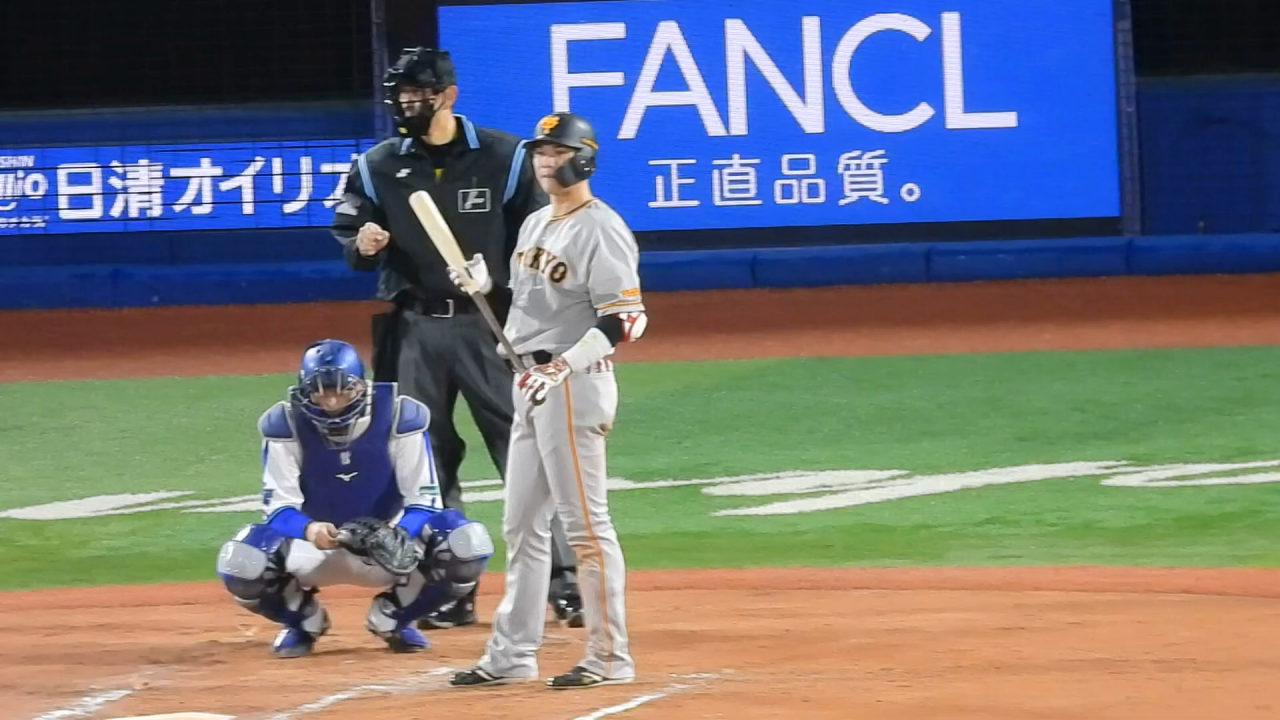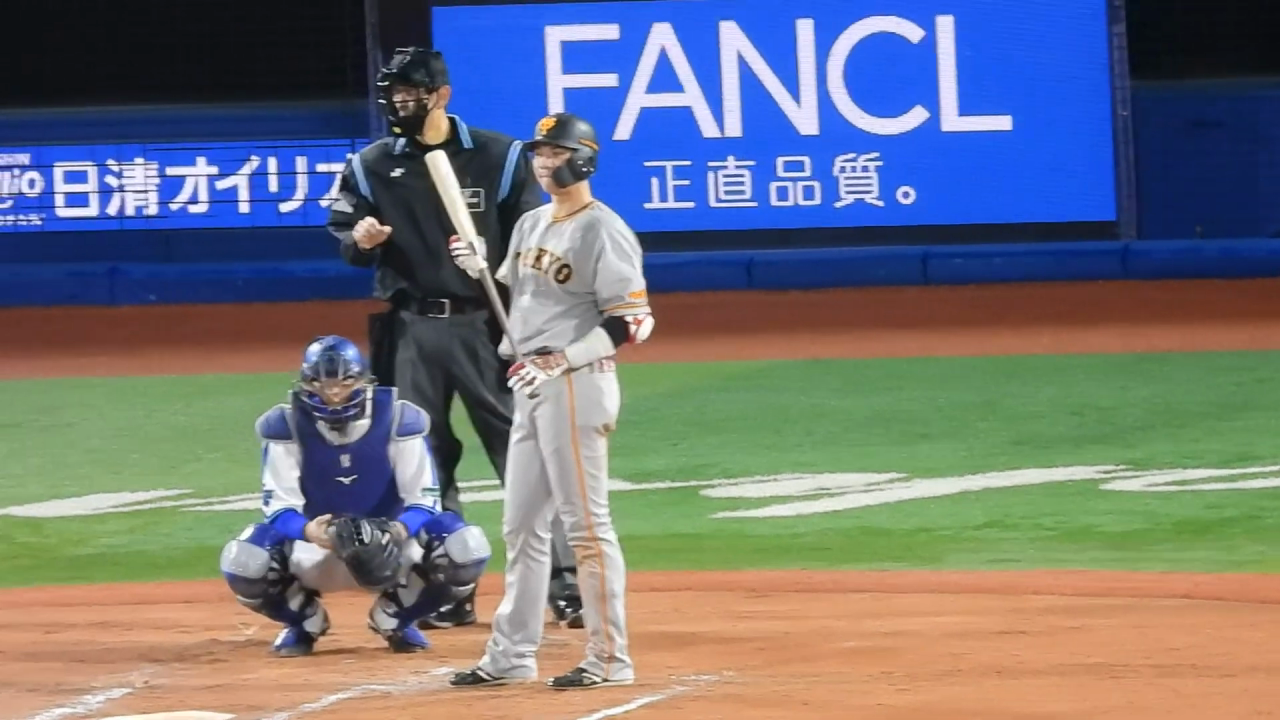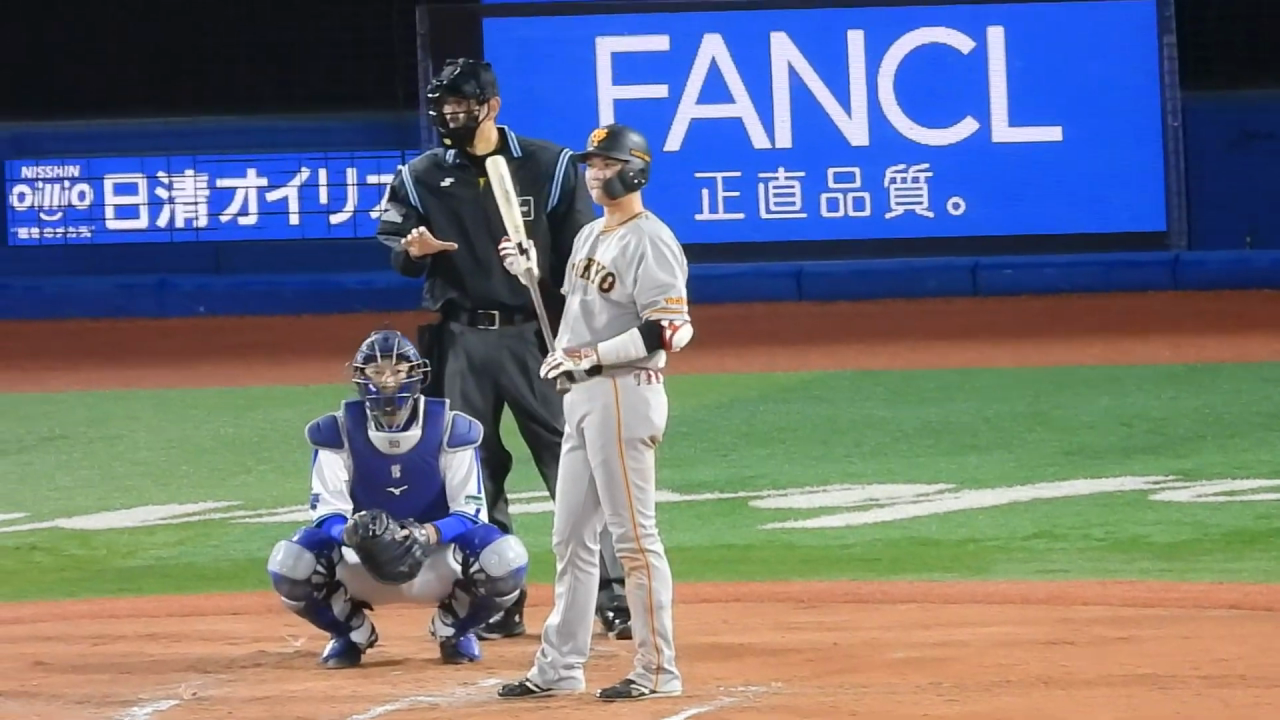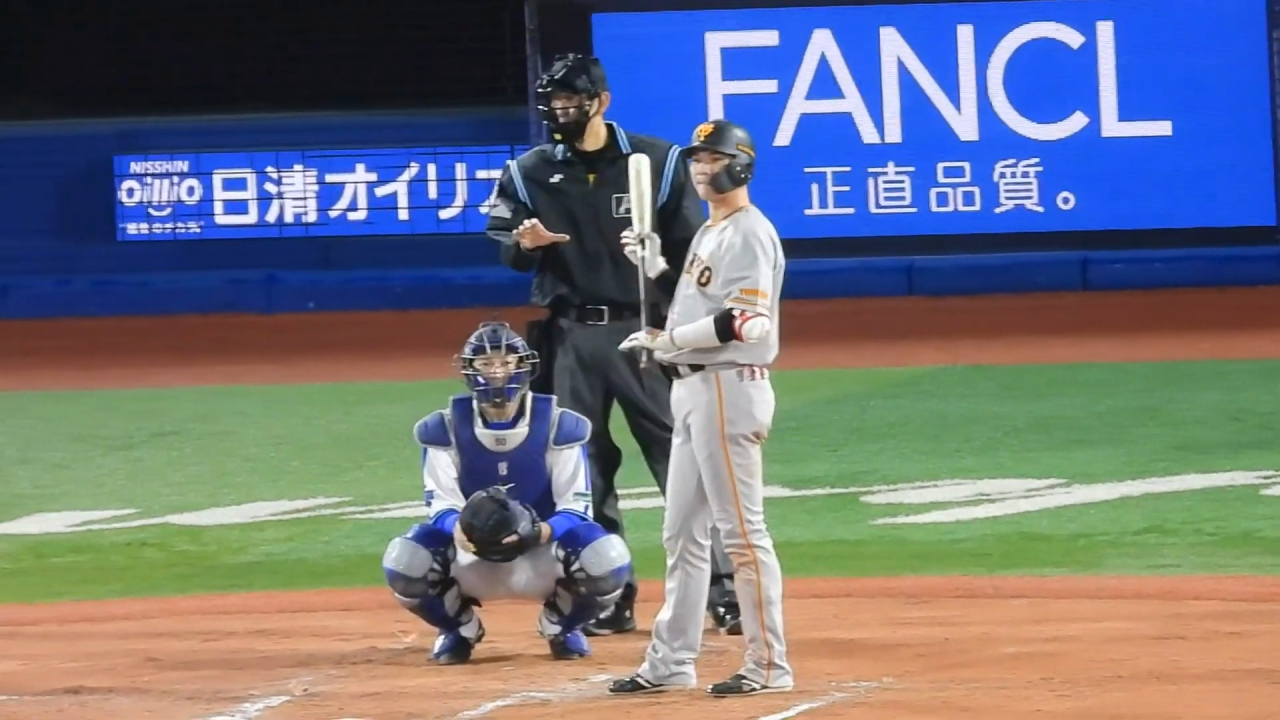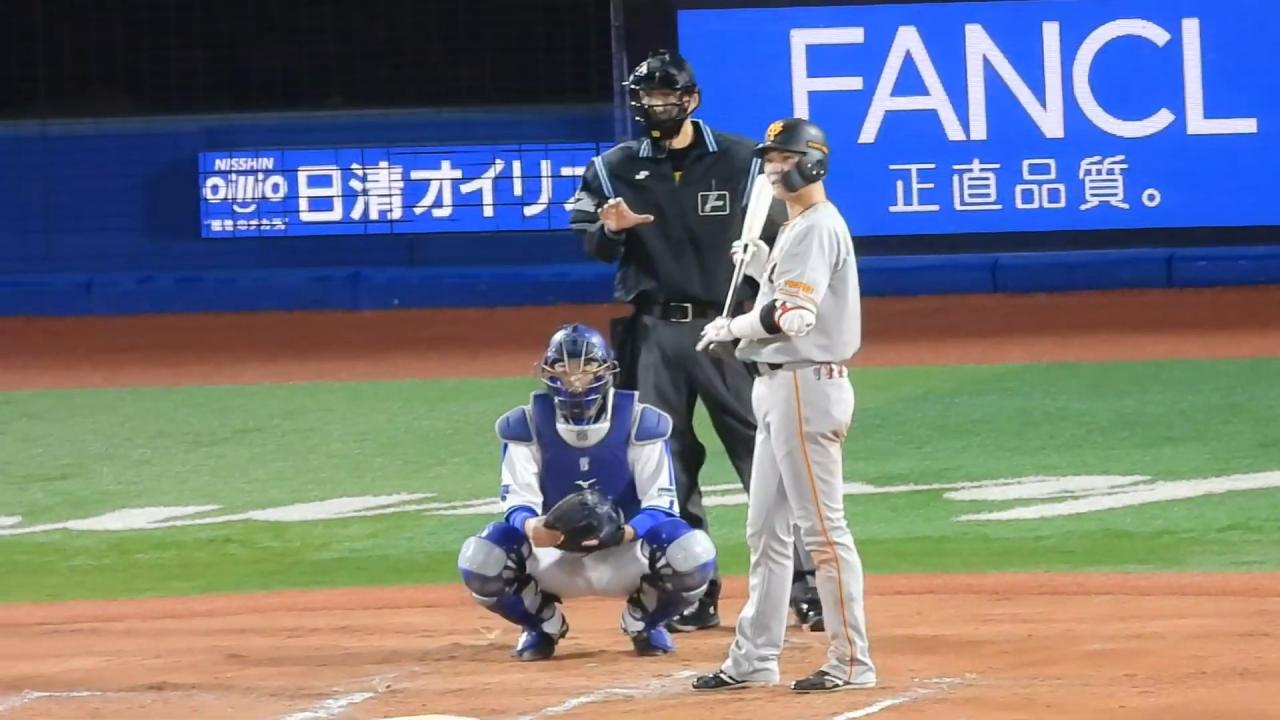
dt=0.5s
person 1, frame 1
left shoulder: (505, 156)
right shoulder: (376, 166)
right elbow: (347, 238)
right wrist: (363, 245)
left hip: (490, 325)
right hip: (415, 330)
right knee: (426, 463)
person 1, frame 2
left shoulder: (499, 156)
right shoulder: (370, 166)
right elbow: (342, 240)
right wrist: (360, 241)
left hip: (483, 326)
right hip: (411, 329)
person 1, frame 3
left shoulder: (549, 165)
right shoulder: (419, 175)
left elbow: (578, 256)
right elbow: (393, 249)
right wrist: (411, 251)
left hip: (535, 335)
right hip: (460, 339)
right knee: (473, 474)
person 1, frame 4
left shoulder: (658, 160)
right shoulder: (529, 171)
left elbow: (688, 251)
right elbow: (506, 250)
right wrist: (524, 244)
left hip: (644, 330)
right hip: (571, 336)
right knee: (584, 472)
person 1, frame 5
left shoulder: (741, 159)
right shoulder: (614, 167)
left elbow: (772, 247)
right elbow: (591, 244)
right wrist: (610, 229)
right hip: (654, 332)
right knee: (666, 466)
person 2, frame 1
left shoulder: (601, 229)
right shoulder: (535, 223)
left elbow: (626, 320)
left wrist: (561, 368)
right wrist: (483, 282)
left hip: (573, 385)
right hip: (533, 386)
left knee: (584, 523)
right knee: (522, 524)
left ankle: (610, 658)
right ankle: (513, 653)
person 2, frame 2
left shoulder: (603, 230)
right shoulder: (531, 223)
left elbow: (632, 321)
right elbow: (510, 296)
left wrist: (560, 361)
right wrist: (478, 268)
left hip: (575, 385)
right hip: (531, 386)
left knee: (585, 524)
right knee: (522, 524)
left ankle: (609, 659)
right ankle: (512, 654)
person 2, frame 3
left shoulder: (650, 240)
right shoulder: (588, 235)
left elbow: (671, 329)
left wrist: (591, 354)
right wrist: (530, 272)
left hip: (624, 394)
right hip: (581, 395)
left knee: (633, 535)
right knee: (571, 535)
left ankle: (658, 670)
right ankle: (560, 664)
person 2, frame 4
left shoulder: (748, 232)
right shoulder: (708, 231)
left elbow: (745, 322)
left wrist: (665, 337)
right wrist: (654, 266)
left hip: (729, 389)
right hip: (692, 389)
left knee: (741, 530)
right knee: (682, 531)
left ankle: (768, 665)
right ankle: (671, 660)
person 2, frame 5
left shoulder: (816, 227)
right shoulder: (799, 226)
left elbow: (791, 316)
left wrist: (727, 328)
right wrist: (762, 269)
left hip: (806, 387)
right hip: (779, 387)
left knee: (822, 527)
right knee: (766, 528)
left ankle: (851, 661)
right ankle: (755, 656)
person 3, frame 1
left shoulder: (398, 416)
right shoulder: (286, 422)
left elbow: (424, 499)
right elbow: (277, 504)
left wrist: (399, 531)
right wrist: (308, 529)
right hip: (313, 546)
left knee: (470, 546)
right knee: (239, 566)
left ankle: (391, 618)
right ankle: (303, 620)
person 3, frame 2
left shoulder: (397, 419)
right shoulder: (287, 424)
left elbow: (424, 499)
right elbow: (278, 505)
left wrist: (399, 530)
right wrist: (307, 530)
left hip: (384, 549)
right hip: (313, 547)
left knee: (467, 548)
right knee: (242, 563)
left ankle: (393, 618)
right ankle: (304, 621)
person 3, frame 3
left shoulder: (451, 429)
right shoulder: (338, 431)
left elbow: (471, 512)
right elbow: (326, 510)
left wrist: (429, 533)
right wrist: (348, 532)
left hip: (436, 560)
right hip: (363, 563)
left knee: (506, 559)
right knee: (288, 565)
left ankle: (452, 628)
right ankle: (352, 633)
person 3, frame 4
left shoulder: (557, 425)
right shoulder: (446, 427)
left elbow: (577, 508)
right elbow: (442, 504)
left wrist: (541, 532)
right wrist: (458, 527)
left hip: (543, 557)
right hip: (473, 558)
left knee: (607, 559)
right knee: (404, 562)
left ankle: (560, 625)
right ankle: (459, 629)
person 3, frame 5
right shoulder: (527, 423)
left elbow: (662, 502)
right elbow: (518, 499)
left wrist: (626, 533)
right wrist: (530, 526)
left hip: (625, 554)
right hip: (554, 556)
left knee: (694, 554)
right knee: (478, 561)
left ankle: (643, 622)
right ankle: (543, 625)
